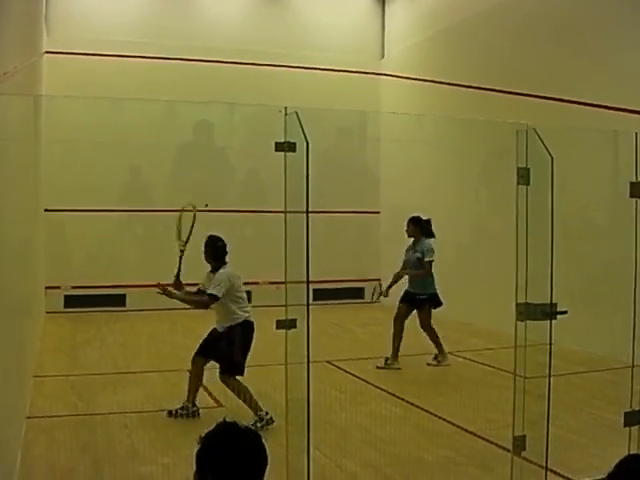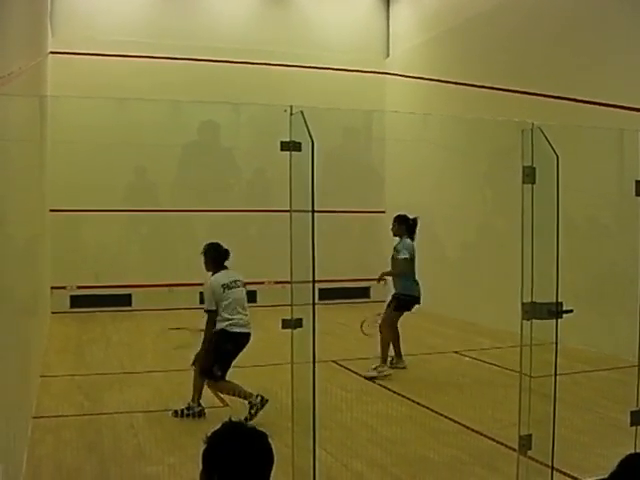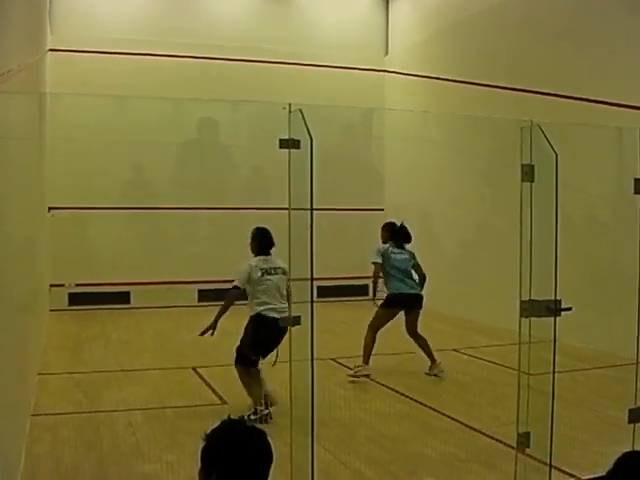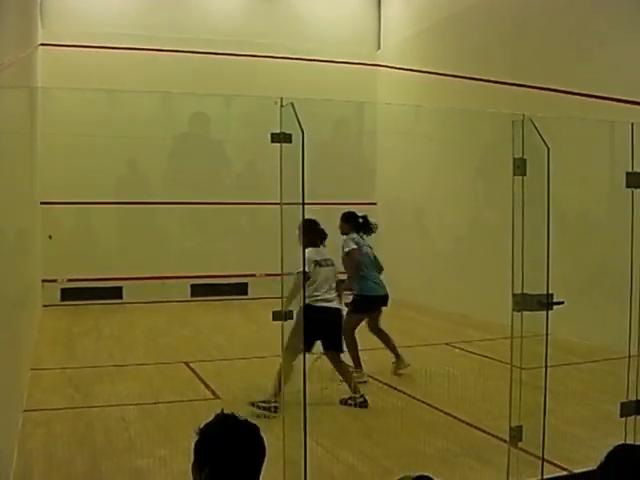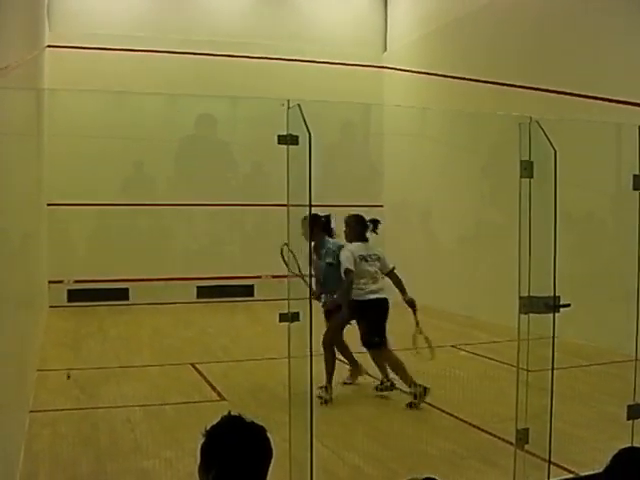
dt=0.3s
person 1, frame 1
left shoulder: (224, 275)
right shoulder: (212, 275)
left elbow: (206, 302)
right elbow: (198, 295)
left wrist: (175, 295)
right wrist: (181, 291)
left hip: (239, 327)
right hip: (224, 327)
left knee: (227, 376)
right knee: (197, 361)
left ankle: (262, 415)
right ankle: (190, 406)
person 1, frame 2
left shoulder: (212, 283)
right shoulder: (236, 278)
left elbow: (212, 319)
left wrist: (204, 348)
left hip: (228, 334)
right hip: (243, 332)
left knee: (212, 381)
right knee: (200, 364)
left ankle: (254, 399)
right ankle: (195, 406)
person 1, frame 3
left shoulder: (251, 266)
right shoulder: (281, 266)
left elbow: (233, 296)
right elbow: (287, 293)
left wrist: (215, 321)
right wrist: (286, 315)
left hip: (262, 320)
right hip: (280, 323)
left knee: (243, 366)
right knee: (246, 362)
left ankle: (262, 408)
right ankle: (264, 396)
person 1, frame 4
left shoulder: (306, 254)
right shoulder: (328, 258)
left elbow: (302, 280)
left wrist: (288, 303)
left hip: (313, 310)
right hip: (333, 311)
left knee: (289, 355)
right knee: (334, 356)
left ankle: (274, 400)
right ankle: (357, 396)
person 1, frame 5
left shoulder: (349, 250)
right shoulder: (375, 252)
left elbow: (349, 278)
right elbow: (392, 275)
left wrist: (345, 304)
right wrist: (405, 296)
left hip: (364, 304)
right hip: (381, 302)
left knee: (381, 350)
right knee: (377, 346)
left ankle: (415, 388)
right ankle: (386, 380)
person 2, frame 1
left shoulder: (427, 246)
right shoulder: (410, 248)
left elbow: (427, 272)
right elbow: (402, 270)
left wrist: (406, 273)
right wrist: (389, 287)
left hip: (426, 293)
right hip: (412, 291)
left knee: (425, 325)
right knee: (397, 321)
left ankle: (442, 355)
right ankle: (394, 359)
person 2, frame 2
left shoulder: (402, 245)
right shoulder: (409, 245)
left elbow: (401, 271)
left wrist: (385, 274)
left hip: (405, 293)
right hip: (412, 293)
left knee: (384, 326)
right knee: (391, 324)
left ankle: (383, 366)
right ankle: (398, 359)
person 2, frame 3
left shoulder: (382, 250)
right shoulder: (409, 253)
left elbow: (376, 274)
right elbow: (422, 276)
left wrist: (374, 290)
left hip: (397, 295)
right hip: (414, 295)
left knee: (372, 329)
right knee: (413, 332)
left ankle: (364, 366)
right ankle: (435, 364)
person 2, frame 4
left shoulder: (348, 240)
right shoulder: (362, 241)
left elbow: (354, 261)
right elbow: (379, 268)
left wrist: (348, 282)
left hip: (366, 294)
right hip: (378, 293)
left knee: (347, 330)
right knee: (375, 328)
left ankle: (359, 372)
right ankle: (399, 360)
person 2, frame 5
left shoulder: (336, 247)
right shoulder: (314, 251)
left wrist: (336, 297)
right wrist: (318, 292)
right hip: (331, 301)
left knee: (327, 342)
right knee: (335, 341)
left ankle: (328, 386)
right ankle: (356, 367)
